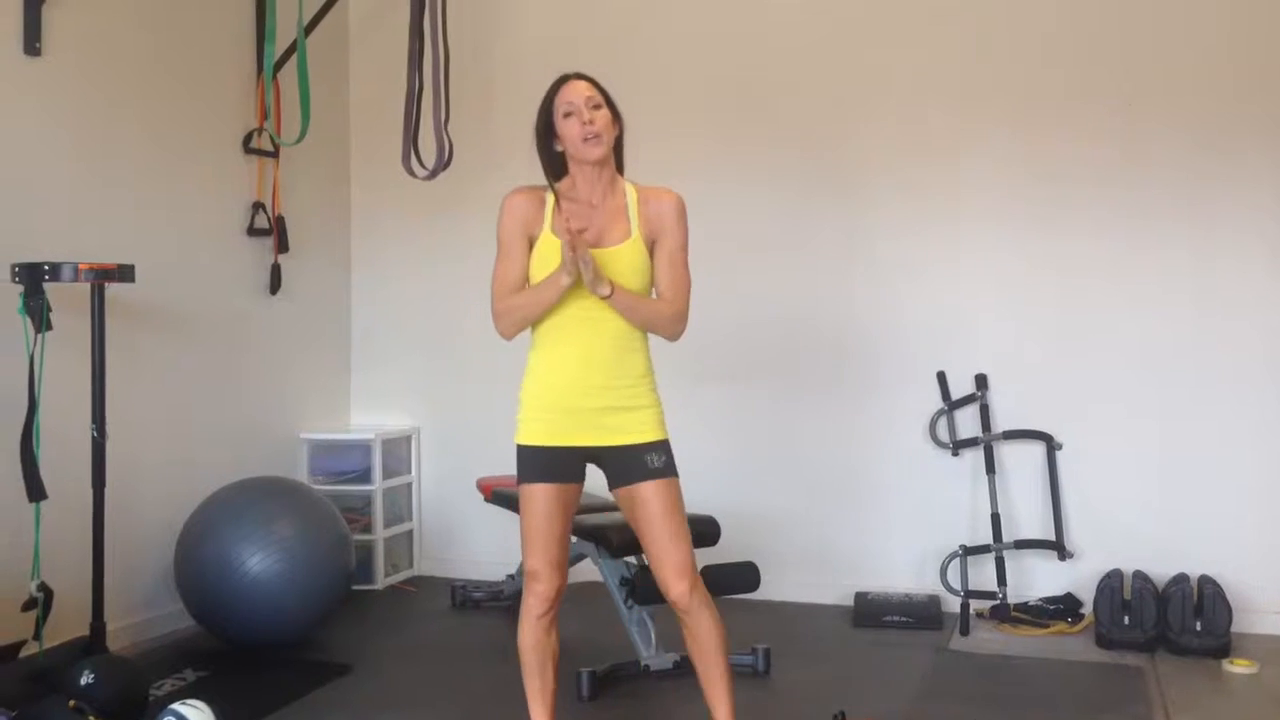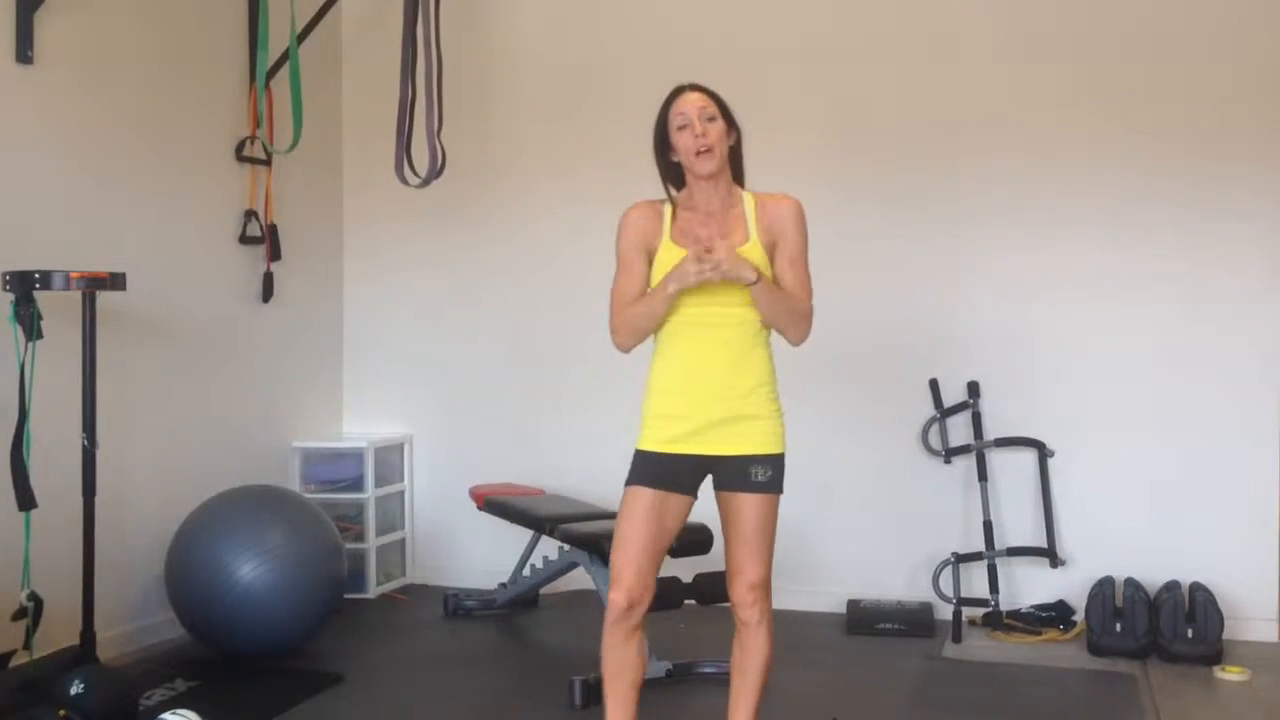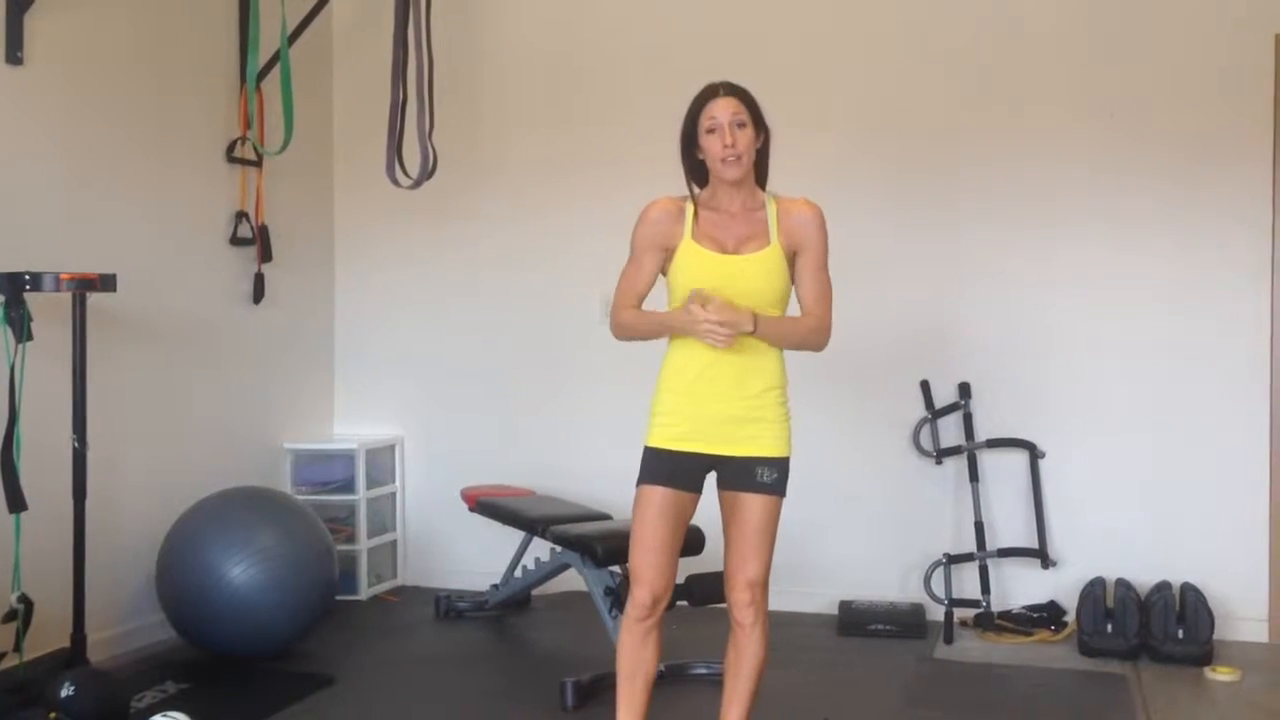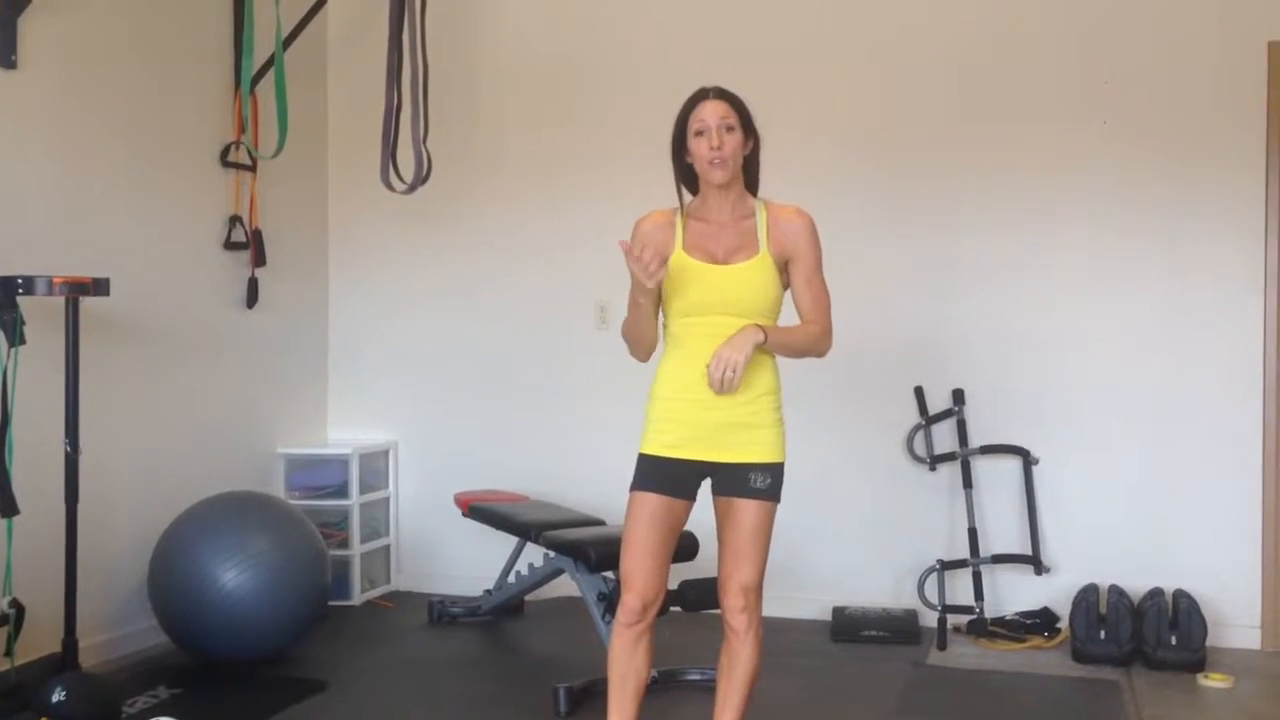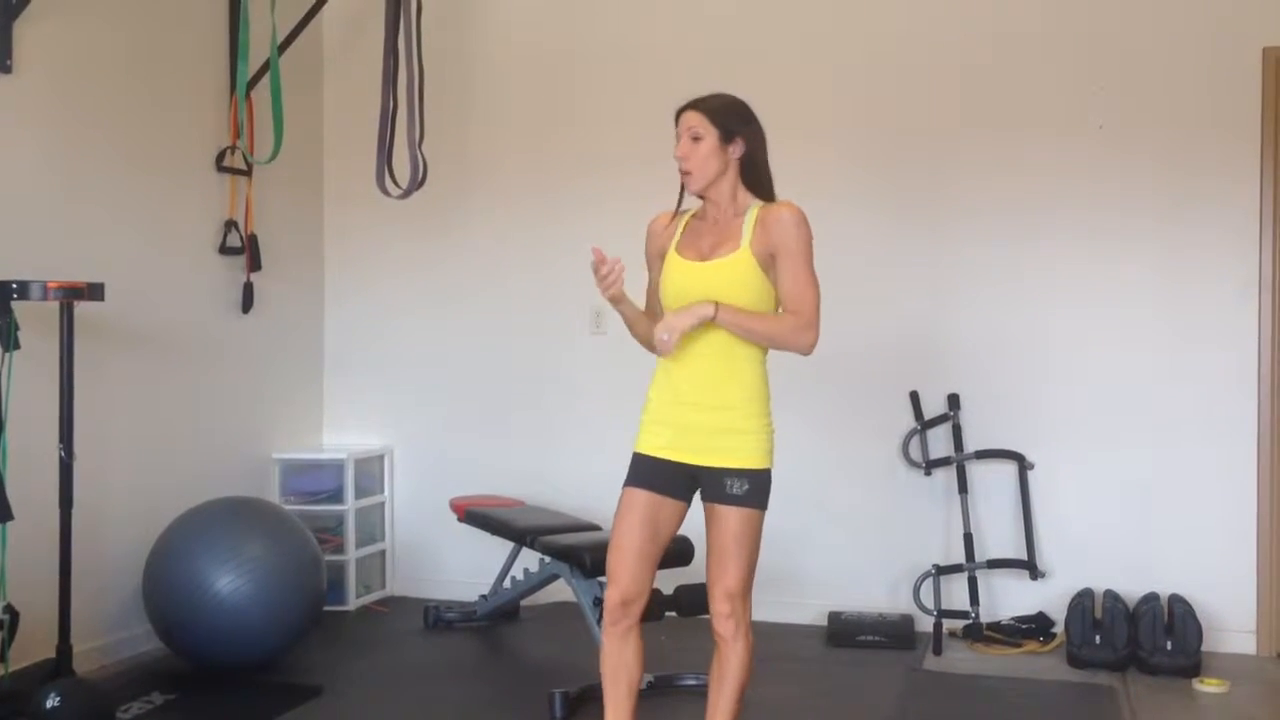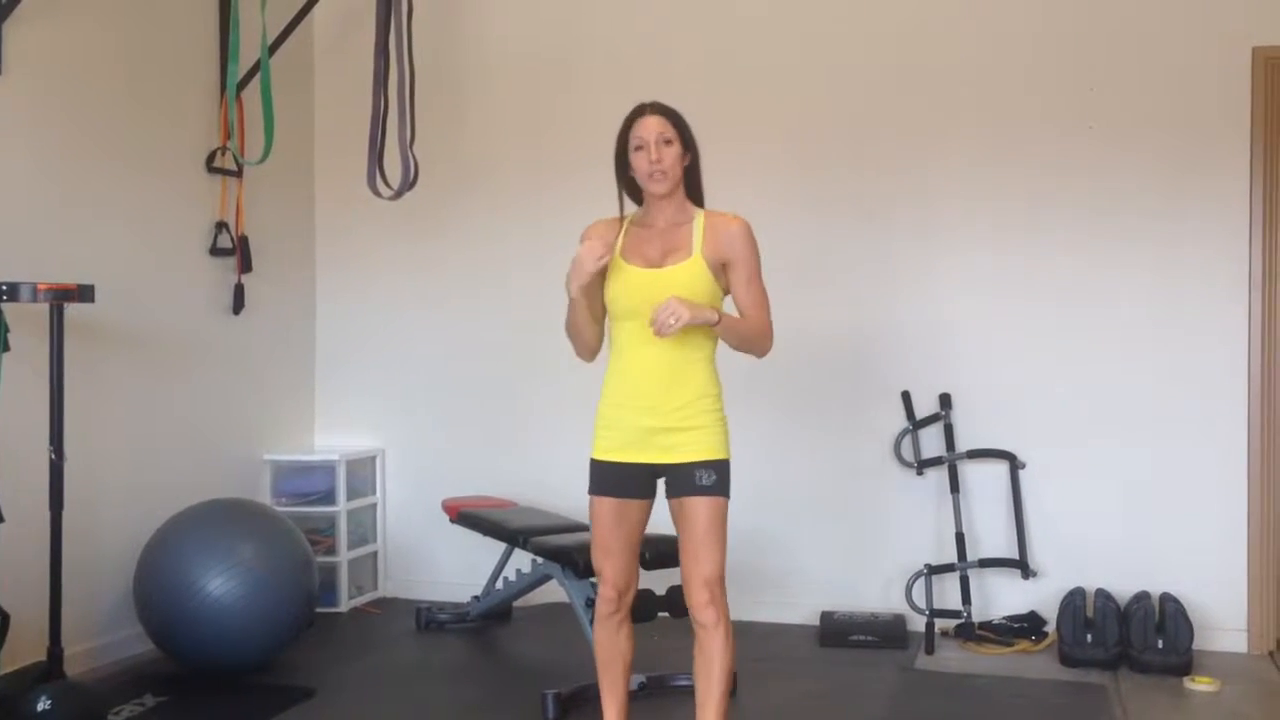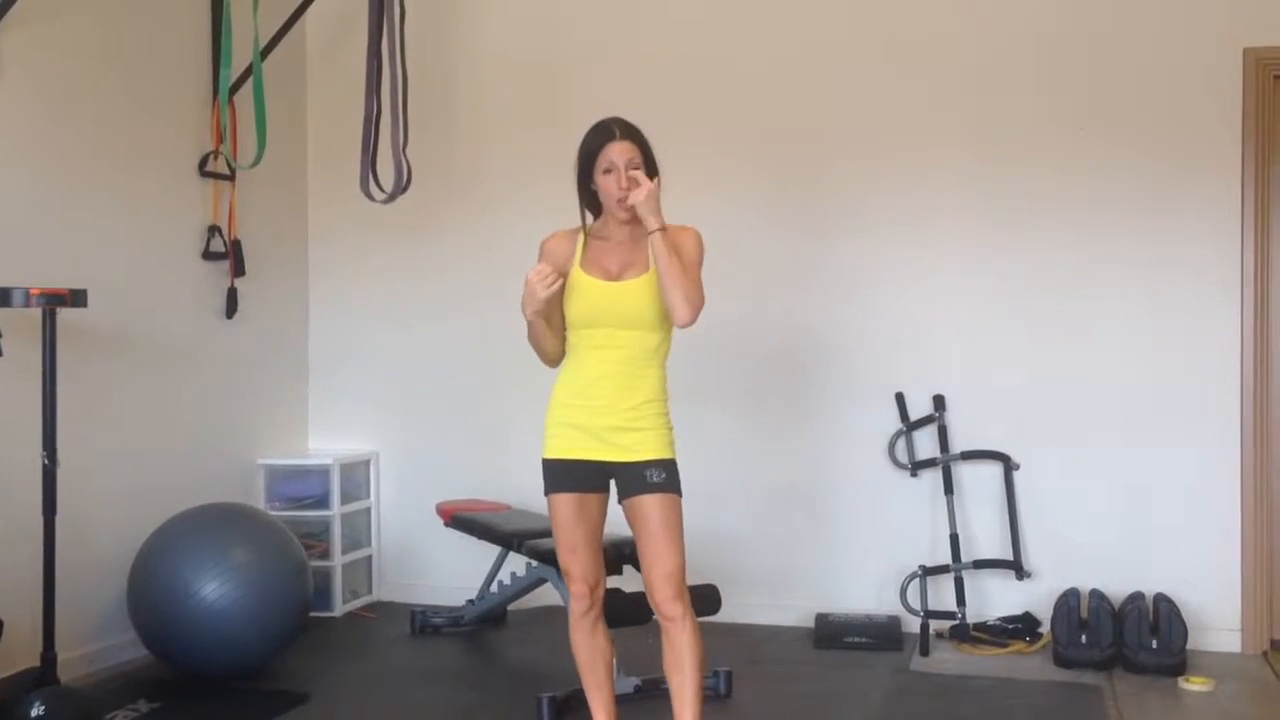
dt=0.7s
person 1, frame 1
left shoulder: (660, 207)
right shoulder: (525, 207)
left elbow: (673, 319)
right elbow: (506, 319)
left wrist: (600, 282)
right wrist: (564, 274)
left hip: (633, 419)
right hip: (550, 420)
left knee: (683, 587)
right knee: (542, 589)
person 1, frame 2
left shoulder: (778, 213)
right shoulder: (644, 221)
left elbow: (798, 327)
right elbow: (623, 336)
left wrist: (751, 274)
right wrist: (674, 285)
left hip: (750, 428)
right hip: (669, 429)
left knee: (749, 599)
right knee: (626, 598)
person 1, frame 3
left shoulder: (799, 219)
right shoulder: (664, 218)
left elbow: (818, 331)
right elbow: (620, 320)
left wrist: (748, 321)
right wrist: (680, 320)
left hip: (758, 430)
right hip: (678, 426)
left knee: (748, 599)
right knee: (645, 595)
person 1, frame 4
left shoulder: (788, 226)
right shoulder: (656, 230)
left elbow: (819, 336)
right elbow: (640, 348)
left wrist: (755, 334)
right wrist: (642, 294)
left hip: (751, 438)
right hip: (671, 434)
left knee: (740, 605)
right knee: (636, 601)
person 1, frame 5
left shoulder: (779, 222)
right shoulder: (665, 228)
left elbow: (803, 333)
left wrist: (709, 310)
right wrist: (619, 301)
left hip: (737, 441)
right hip: (665, 436)
left knee: (728, 611)
right knee: (621, 599)
person 1, frame 6
left shoulder: (725, 233)
right shoulder: (603, 236)
left elbow: (761, 338)
right elbow: (586, 348)
left wrist: (706, 315)
right wrist: (576, 291)
left hip: (694, 437)
right hip: (619, 436)
left knee: (705, 600)
right knee: (611, 594)
person 1, frame 7
left shoulder: (679, 239)
right shoulder: (561, 248)
left elbow: (686, 313)
right elbow: (552, 354)
left wrist: (652, 223)
right wrist: (532, 312)
left hip: (644, 439)
right hip: (571, 435)
left knee: (670, 598)
right knee: (583, 594)
